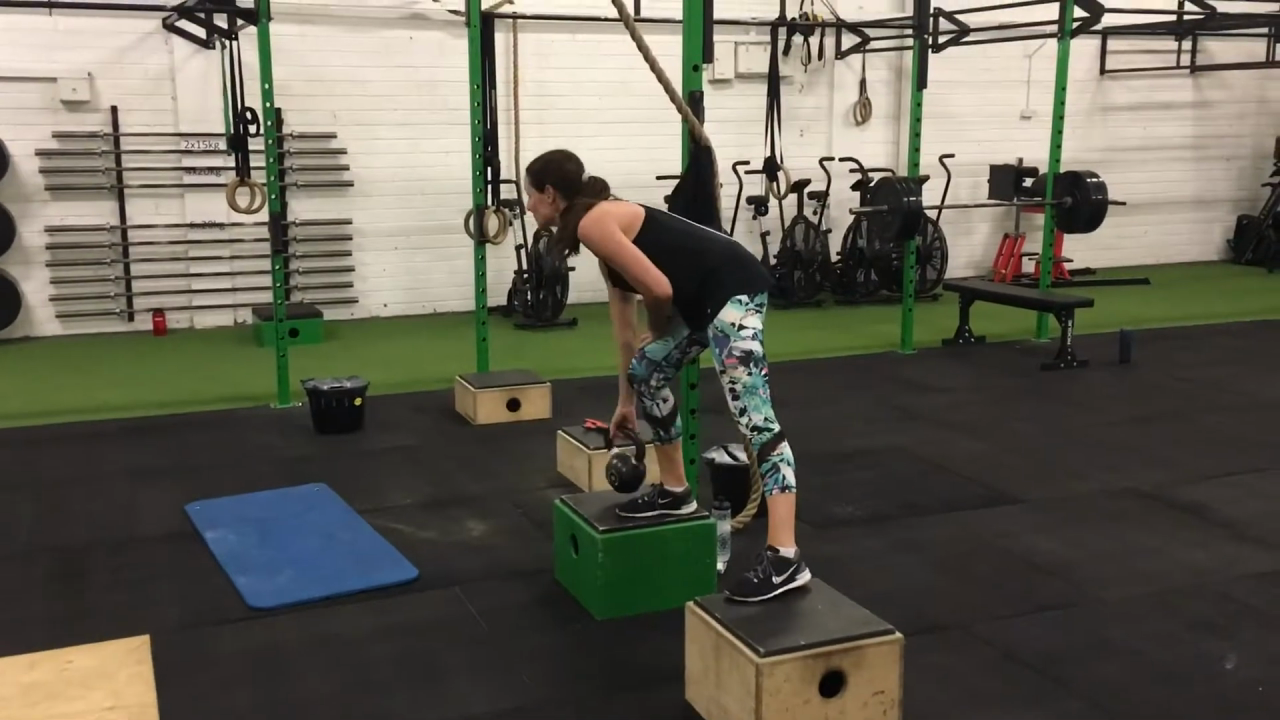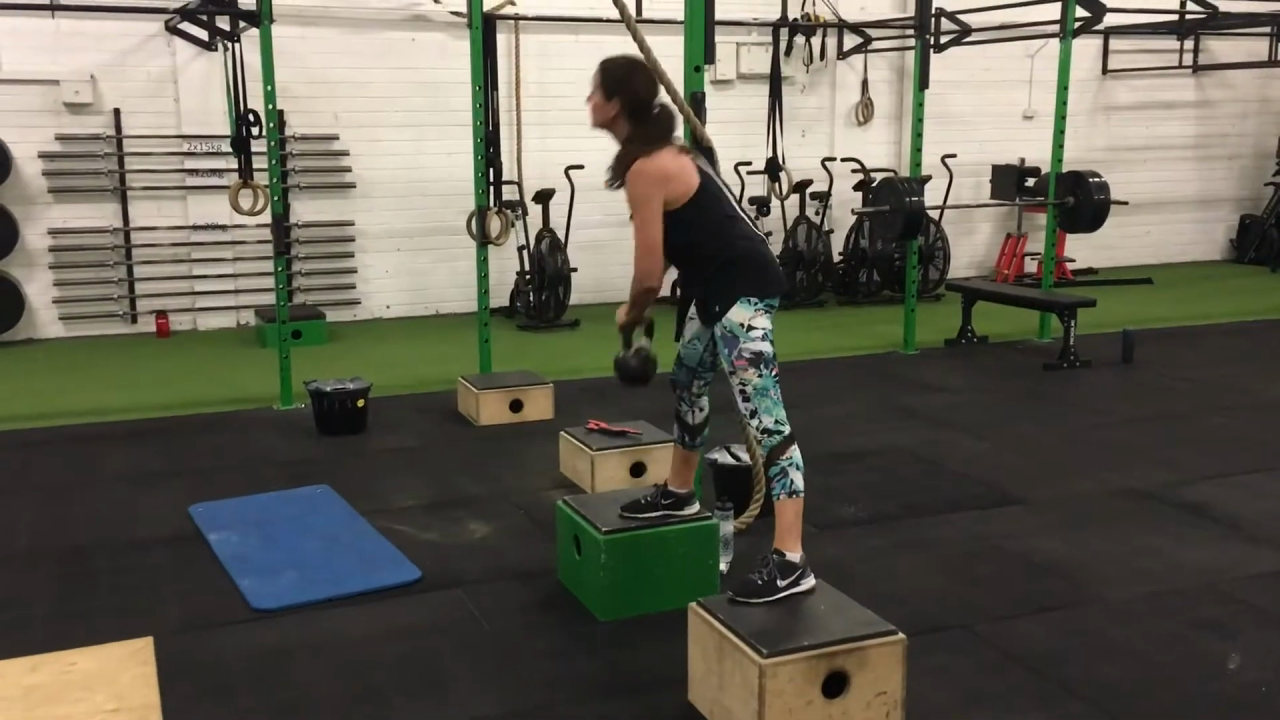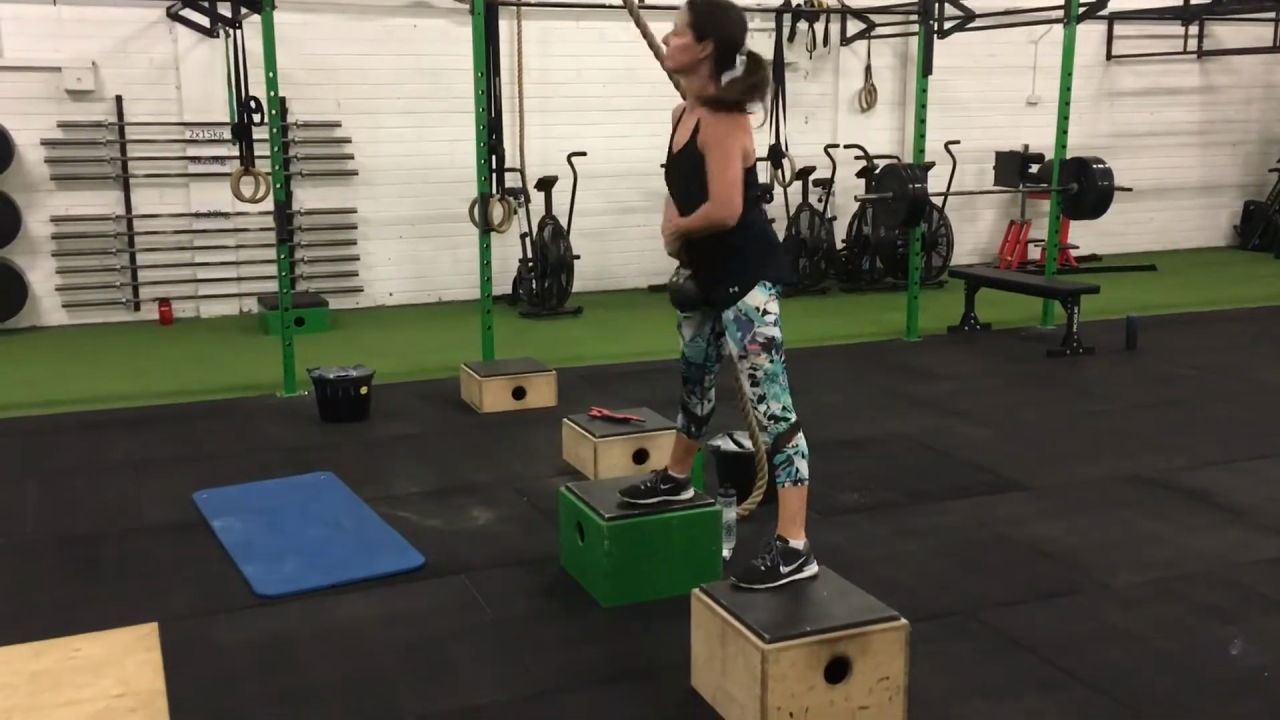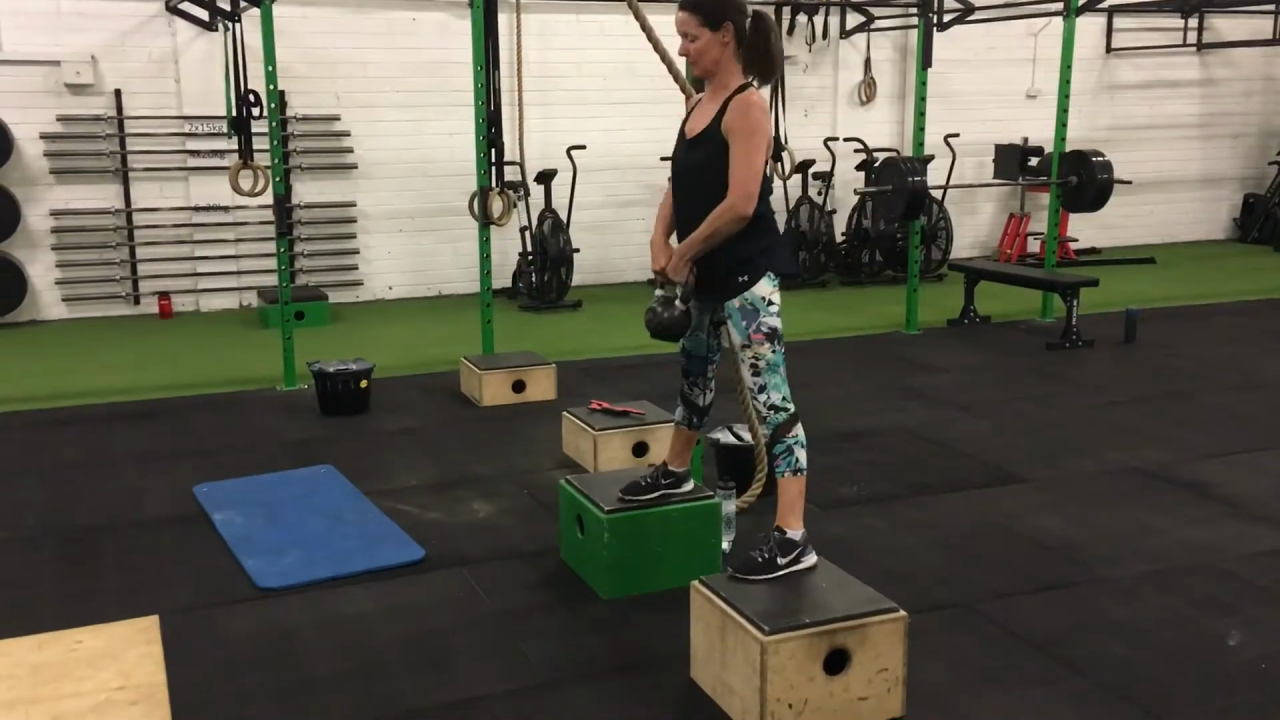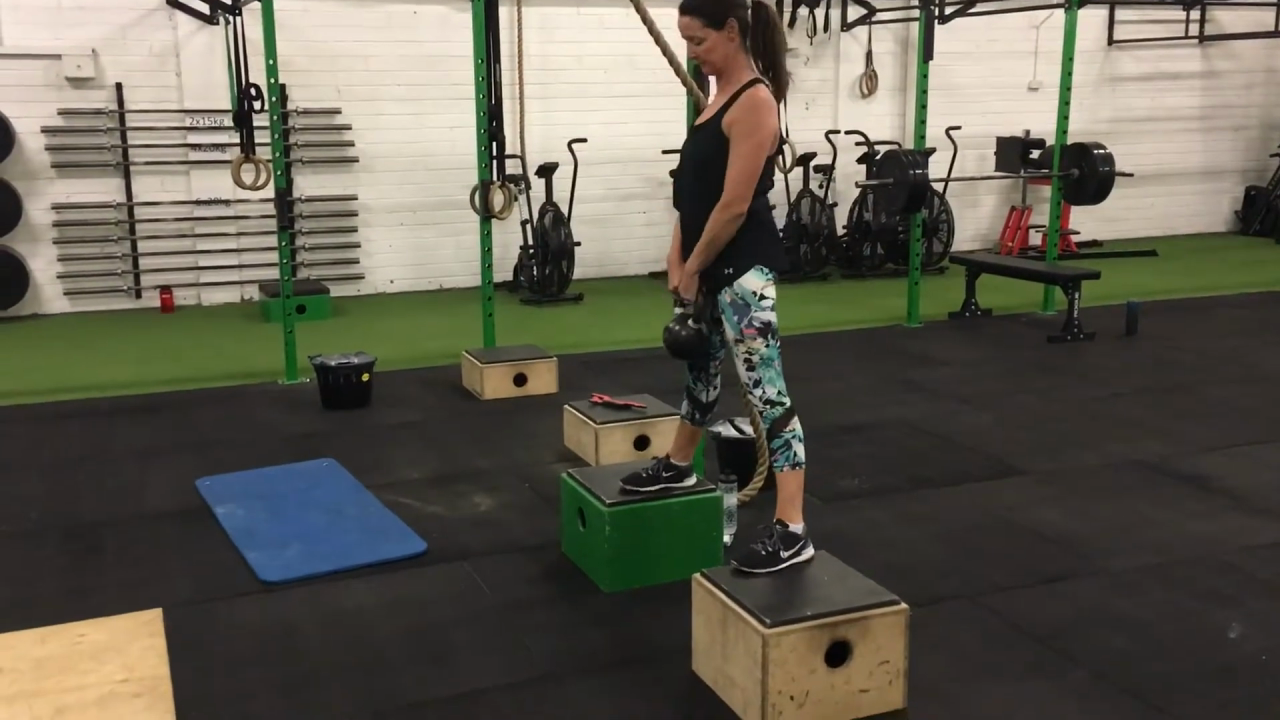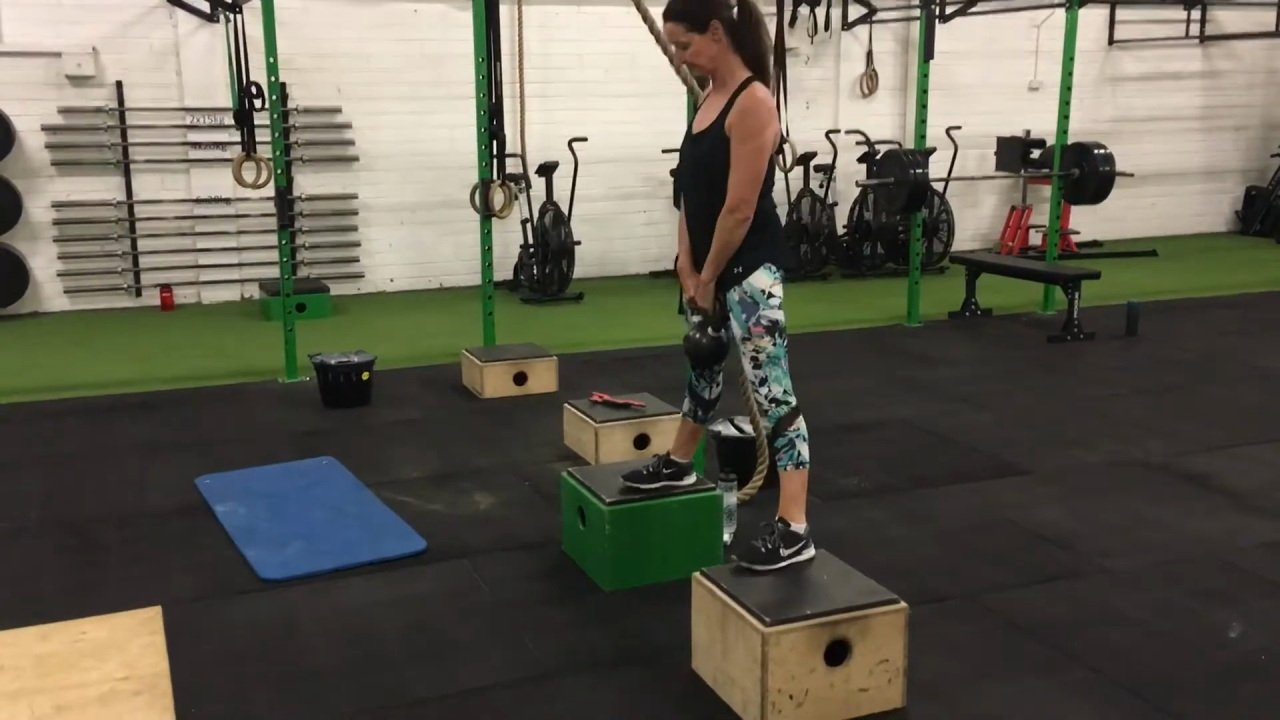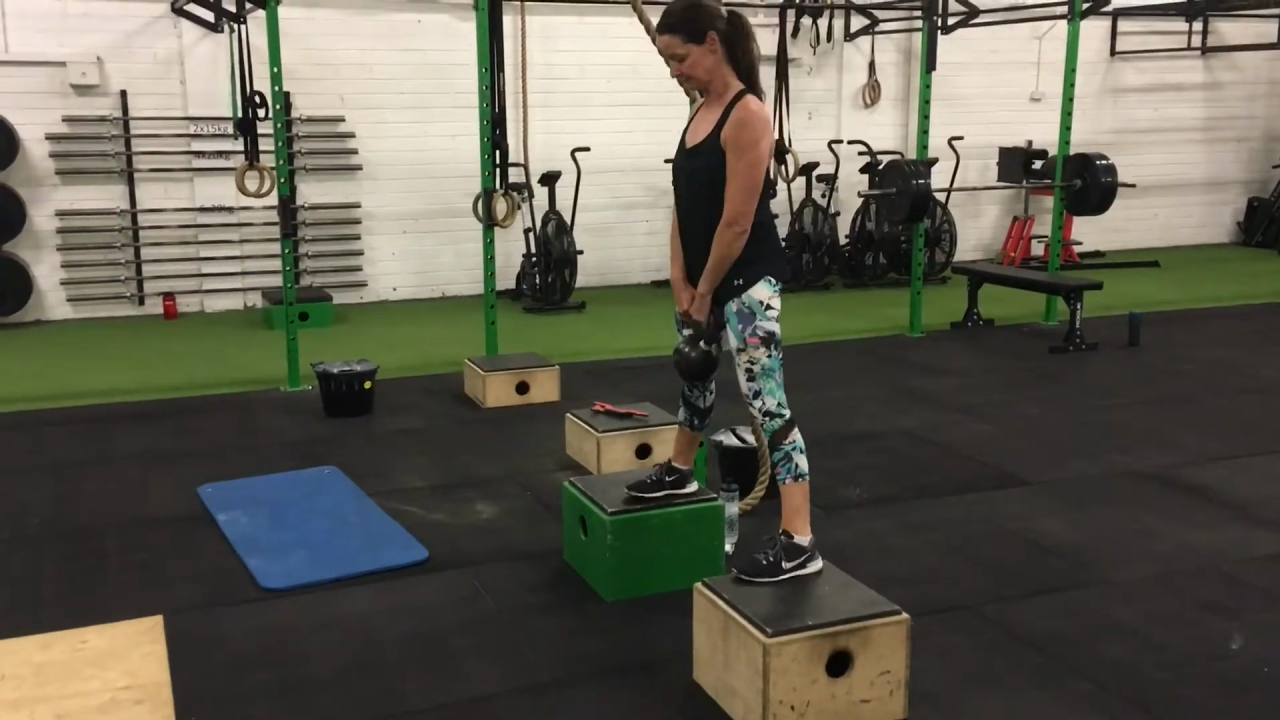
dt=0.4s
person 1, frame 1
left shoulder: (593, 224)
right shoulder: (601, 220)
left elbow: (658, 290)
right elbow: (624, 325)
left wrist: (657, 331)
right wrist: (626, 401)
left hip: (733, 290)
right hip: (701, 296)
left knee: (754, 417)
right knee: (648, 371)
left ankle: (785, 558)
right ankle: (674, 490)
person 1, frame 2
left shoulder: (644, 169)
right shoulder: (657, 152)
left elbow: (648, 274)
left wrist: (631, 315)
right wrist: (640, 306)
left hip: (742, 290)
right hip: (715, 284)
left knee: (763, 418)
right knee: (688, 379)
left ankle: (791, 562)
right ankle: (679, 492)
person 1, frame 3
left shoulder: (723, 116)
right shoulder: (686, 112)
left elbow: (725, 211)
left wrist: (675, 231)
right wrist: (676, 229)
left hip: (745, 276)
right hip: (705, 272)
left knee: (769, 405)
right knee: (693, 375)
left ankle: (793, 547)
right ankle: (676, 478)
person 1, frame 4
left shoulder: (747, 104)
right shoulder: (698, 103)
left elbow: (741, 204)
right elbow: (680, 185)
left wrist: (684, 252)
right wrist: (660, 242)
left hip: (747, 271)
right hip: (704, 268)
left knee: (768, 396)
right knee: (694, 369)
left ankle: (791, 537)
right ankle: (676, 471)
person 1, frame 5
left shoulder: (755, 102)
right shoulder: (722, 95)
left elbow: (734, 206)
left wrist: (693, 268)
right wrist: (677, 259)
left hip: (742, 265)
right hip: (707, 263)
left knee: (765, 389)
right knee: (701, 366)
left ankle: (792, 530)
right ankle: (679, 465)
person 1, frame 6
left shoulder: (752, 102)
right shoulder: (709, 97)
left elbow: (740, 209)
right elbow: (691, 191)
left wrist: (709, 279)
right wrist: (688, 268)
left hip: (749, 266)
right hip: (709, 262)
left knee: (771, 388)
right knee: (703, 364)
left ankle: (794, 529)
right ankle: (679, 462)
person 1, frame 7
left shoulder: (747, 116)
right shoulder: (700, 110)
left elbow: (737, 222)
right elbow: (683, 204)
left wrist: (706, 292)
right wrist: (681, 282)
left hip: (746, 278)
right hip: (702, 273)
left knee: (764, 400)
left ankle: (798, 542)
right ankle: (679, 470)
